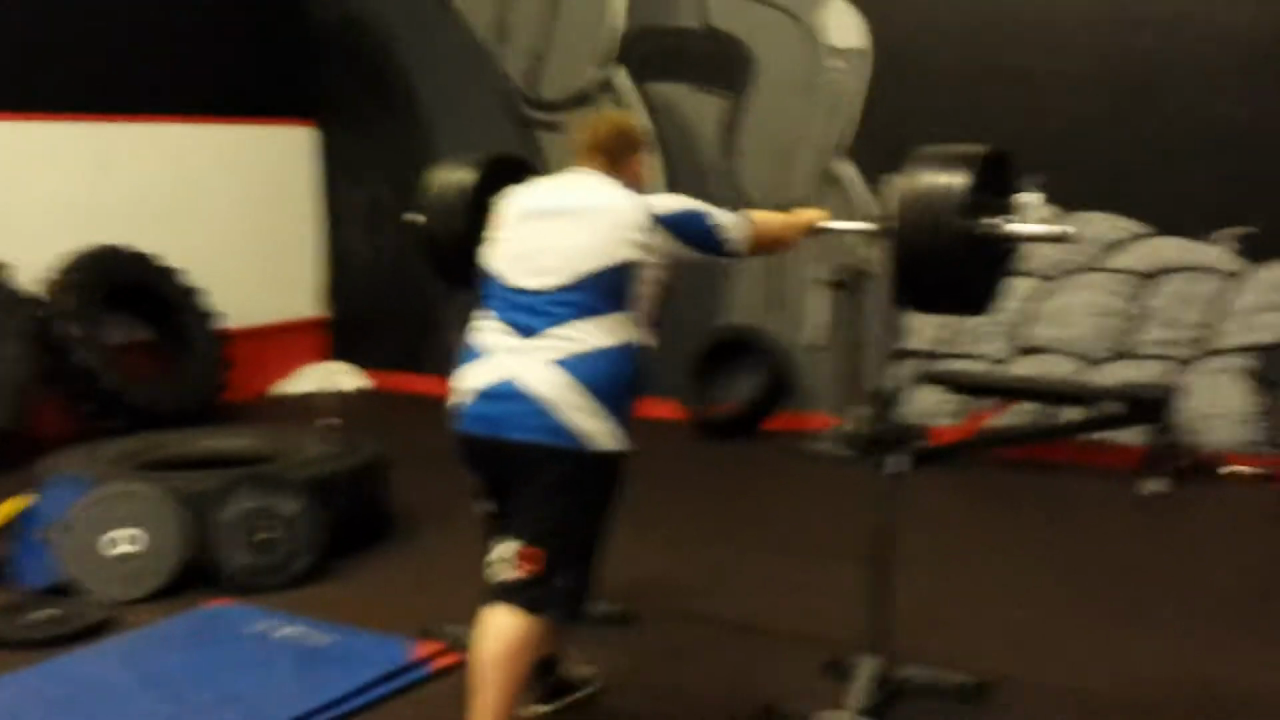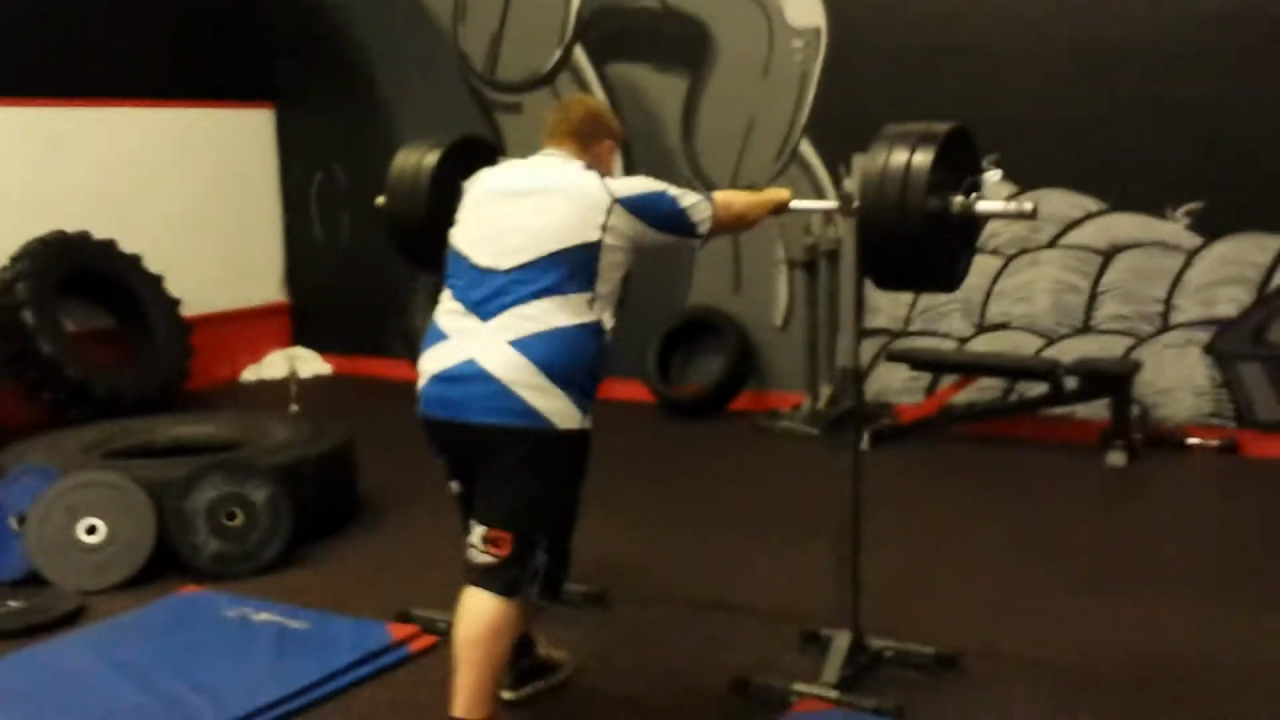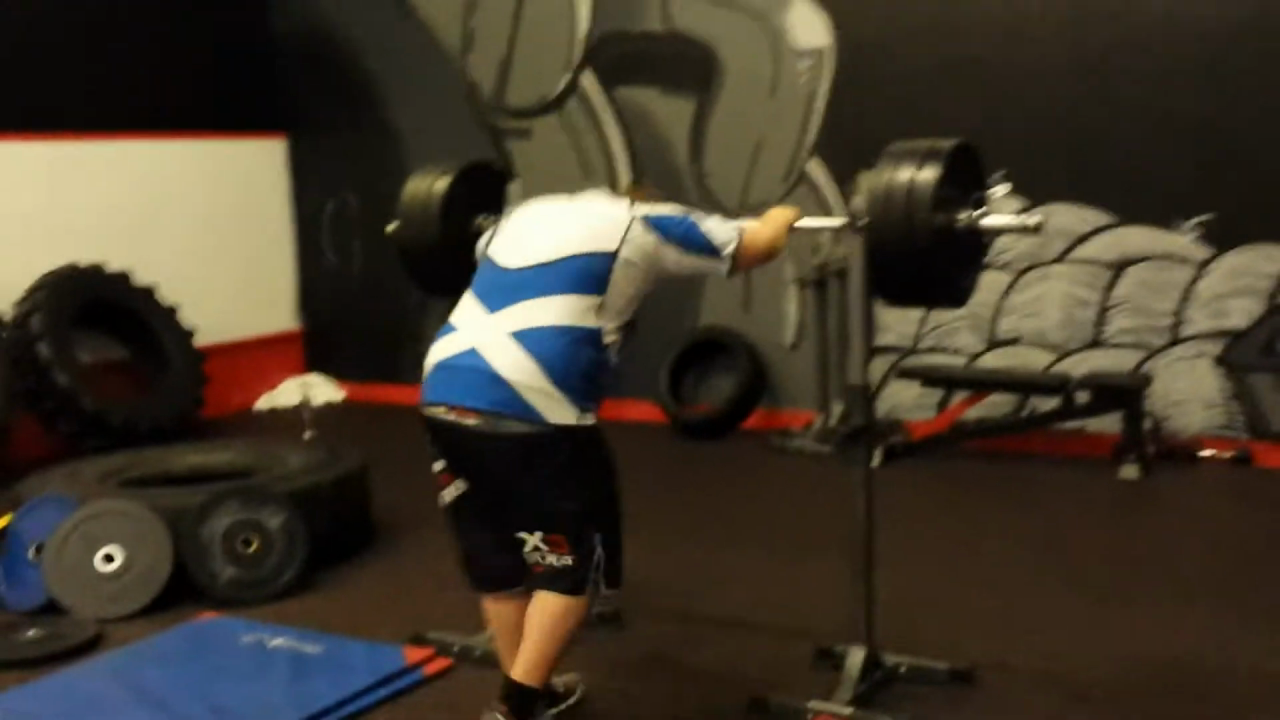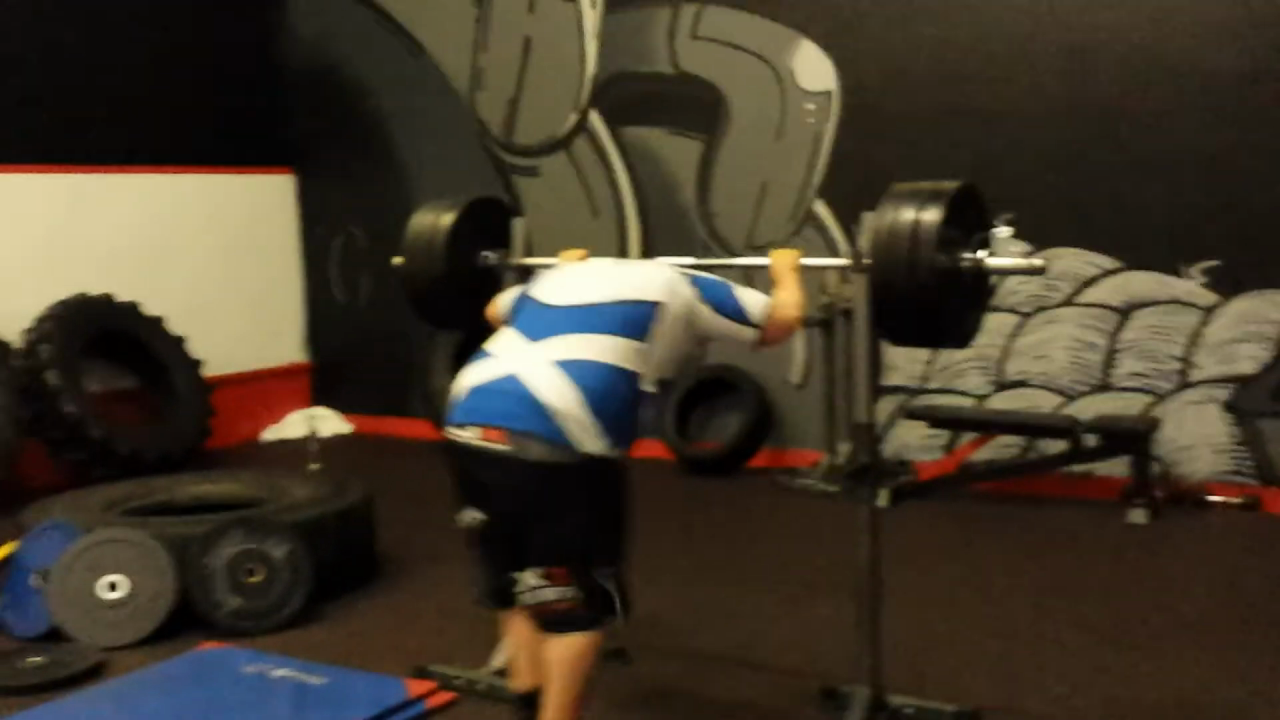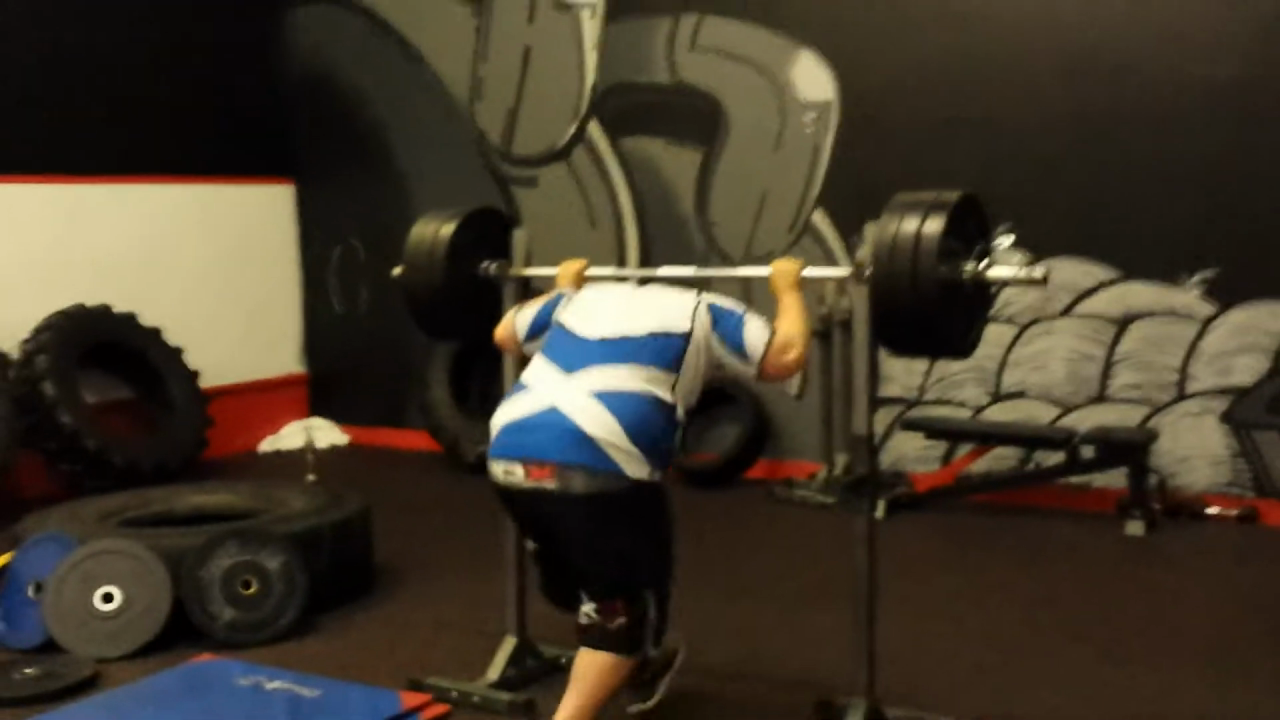
dt=0.2s
person 1, frame 1
left shoulder: (515, 200)
right shoulder: (646, 216)
right elbow: (754, 232)
right wrist: (803, 220)
left hip: (480, 410)
right hip: (562, 424)
left knee: (531, 557)
right knee: (524, 583)
person 1, frame 2
left shoulder: (484, 182)
right shoulder: (610, 197)
right elbow: (719, 212)
right wrist: (770, 200)
left hip: (442, 392)
right hip: (527, 404)
left knee: (507, 541)
right knee: (499, 566)
left ankle: (517, 659)
person 1, frame 3
left shoulder: (530, 210)
right shoulder: (640, 224)
right elbow: (752, 245)
right wrist: (779, 221)
left hip: (446, 391)
right hip: (532, 406)
left knee: (495, 558)
right knee: (570, 558)
person 1, frame 4
left shoulder: (572, 274)
right shoulder: (681, 289)
left elbow: (497, 311)
right elbow: (782, 320)
right wrist: (786, 273)
left hip: (470, 422)
right hip: (557, 437)
left knee: (518, 578)
right knee: (579, 597)
person 1, frame 5
left shoulder: (587, 297)
right shoulder: (704, 314)
left elbow: (506, 334)
right elbow: (785, 357)
left wrist: (563, 287)
right wrist: (787, 289)
left hip: (511, 454)
right hip: (596, 466)
left knee: (580, 587)
right knee: (624, 613)
left ankle: (640, 672)
